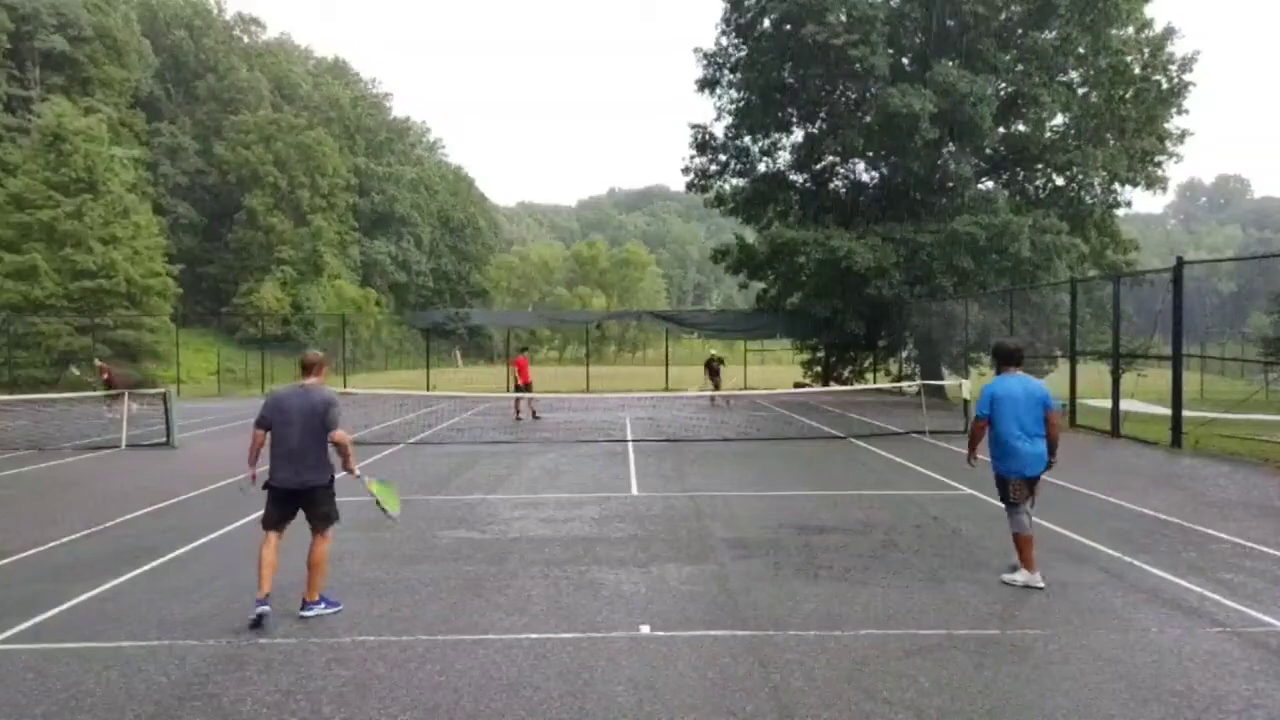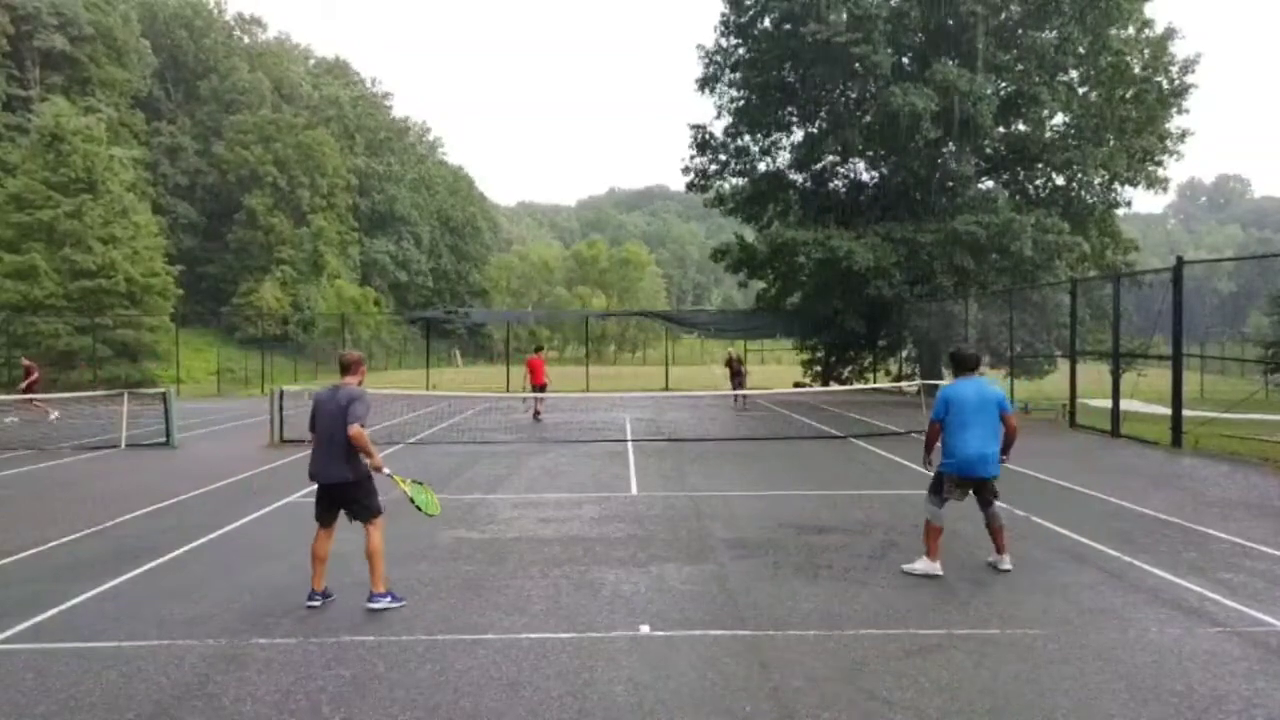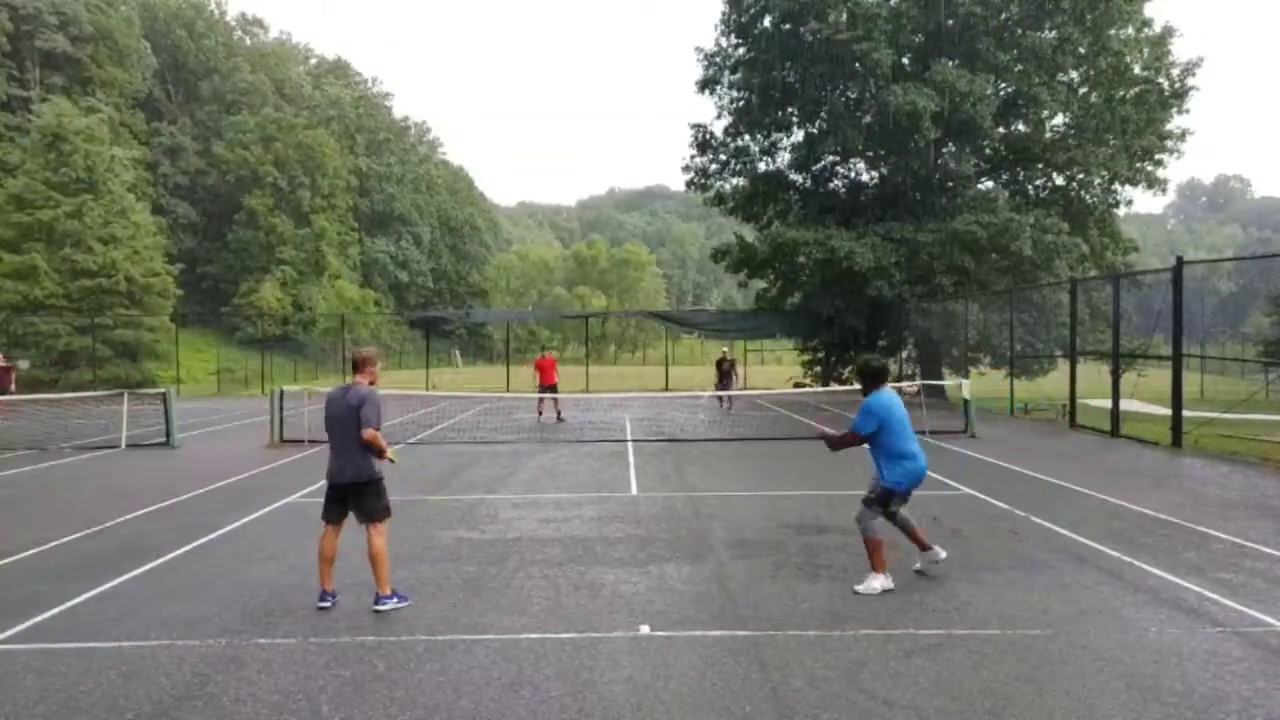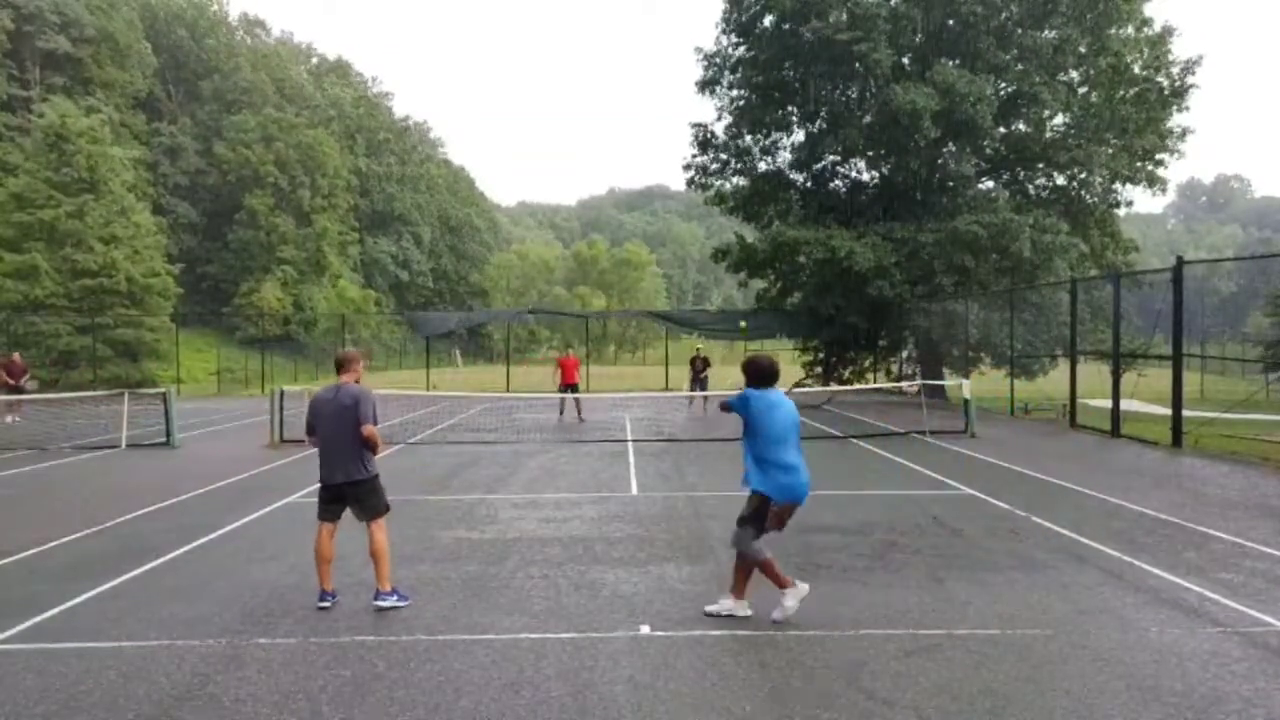
dt=0.7s
person 1, frame 1
left shoulder: (276, 397)
right shoulder: (326, 397)
left elbow: (259, 433)
right elbow: (337, 436)
left wrist: (252, 465)
right wrist: (349, 459)
left hip: (281, 479)
right hip: (316, 479)
left knee: (271, 537)
right knee: (321, 535)
left ankle: (263, 598)
right ankle: (312, 601)
person 1, frame 2
left shoulder: (320, 396)
right shoulder: (357, 395)
right elbow: (354, 431)
right wrist: (373, 456)
left hip: (325, 474)
right hip: (352, 474)
left knee: (325, 529)
right knee: (374, 526)
left ankle: (316, 591)
right ankle: (378, 592)
person 1, frame 3
left shoulder: (333, 395)
right shoulder: (368, 395)
right elbow: (368, 434)
right wrist: (383, 448)
left hip: (336, 473)
right hip: (364, 475)
left knee: (331, 529)
right knee: (377, 529)
left ankle: (326, 592)
right ankle: (384, 595)
person 1, frame 4
left shoulder: (318, 398)
right shoulder: (361, 394)
left elbow: (312, 437)
right elbow: (368, 430)
right wrist: (377, 445)
left hip: (330, 475)
right hip: (361, 473)
left knee: (326, 529)
right knee: (377, 526)
left ankle: (326, 592)
right ankle: (384, 591)
person 2, frame 1
left shoulder: (993, 388)
right shoulder: (1039, 387)
left elbow: (980, 425)
right elbow: (1053, 424)
left wrist: (972, 449)
right wrist: (1051, 454)
left hip: (1010, 461)
right hip: (1036, 458)
left knee: (1016, 512)
right knee: (1023, 507)
left ankle: (1030, 572)
right ankle: (1026, 562)
person 2, frame 2
left shoulder: (947, 392)
right shoulder: (996, 392)
left elbow: (934, 429)
right elbow: (1012, 427)
left wrist: (927, 455)
right wrist: (1004, 453)
left hip: (955, 461)
right hip: (986, 462)
left knee: (935, 504)
right knee: (988, 507)
left ankle: (931, 561)
right ankle: (1002, 557)
person 2, frame 3
left shoulder: (873, 404)
right shoulder: (890, 396)
left elbow: (853, 438)
right elbow: (868, 435)
left wrist: (832, 439)
right wrist: (838, 439)
left hip: (899, 472)
right hip: (911, 466)
left knee: (865, 517)
right knee: (890, 511)
left ankle: (880, 576)
right ankle: (930, 551)
person 2, frame 4
left shoulder: (751, 398)
right shoulder: (787, 403)
left elbow: (725, 405)
left wrist: (735, 401)
left hip: (774, 487)
right hip: (794, 484)
left knee: (744, 541)
right knee: (747, 537)
left ankle: (791, 587)
right ankle: (736, 600)
